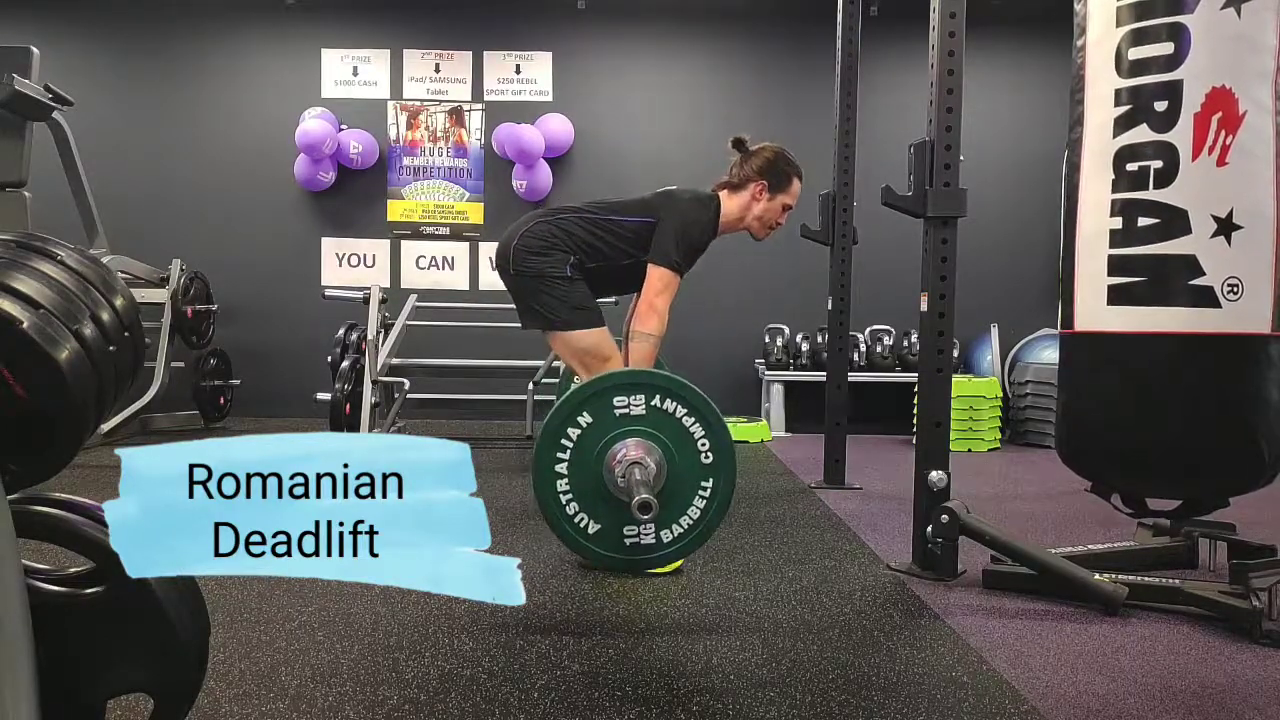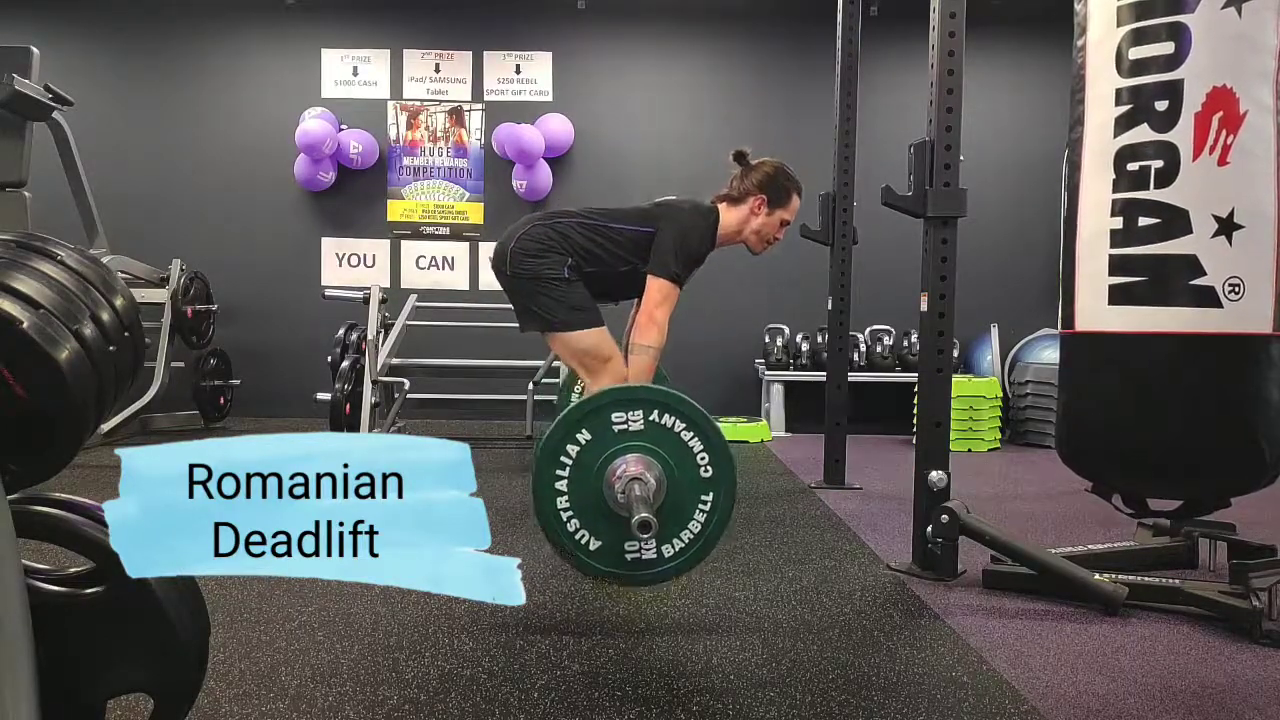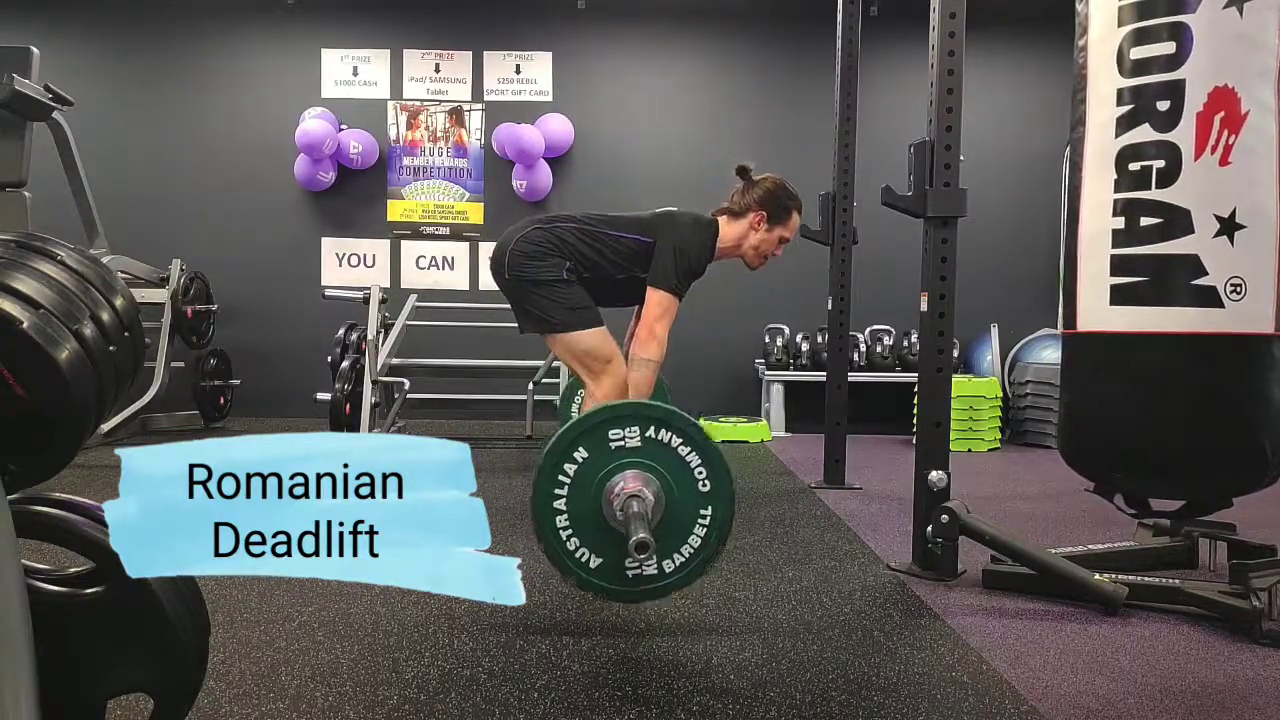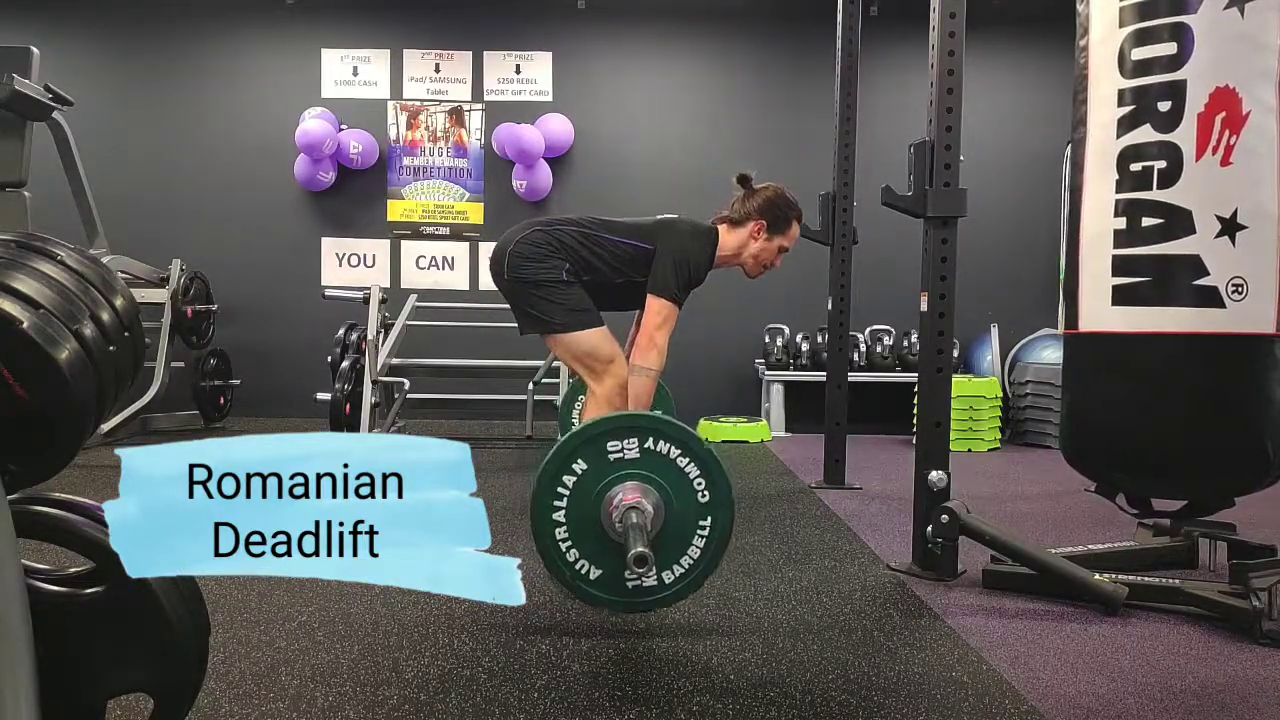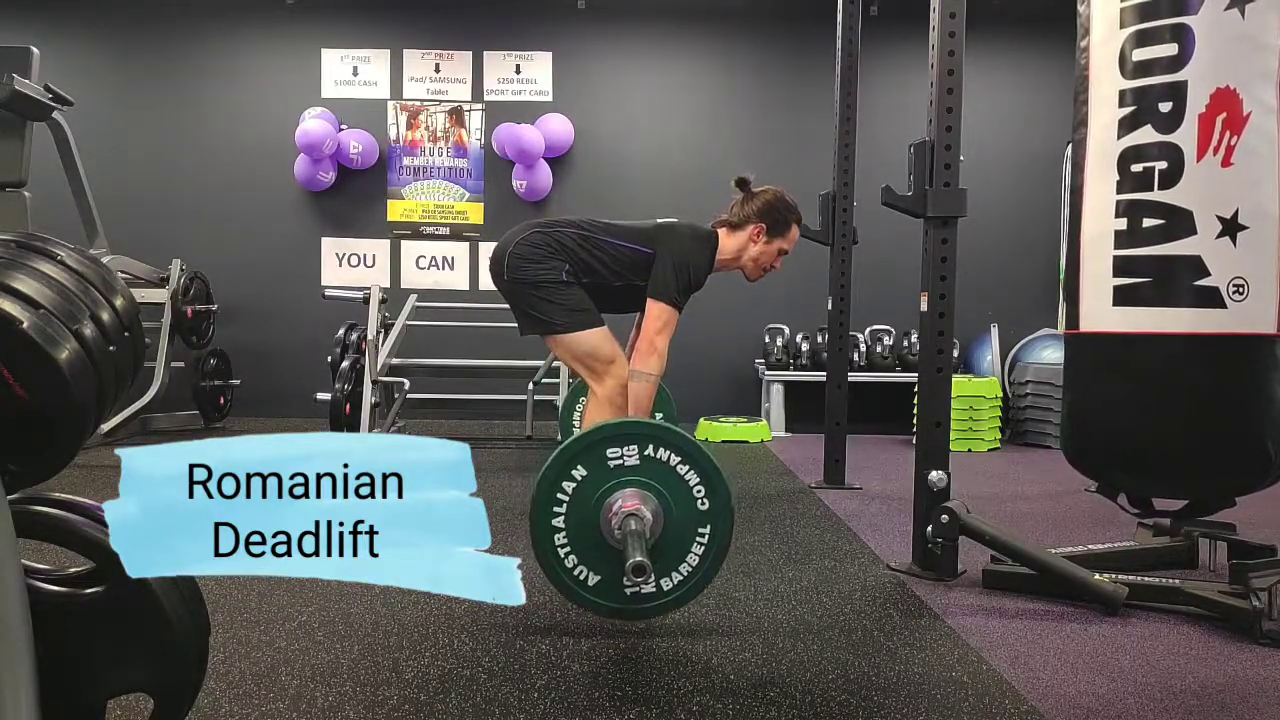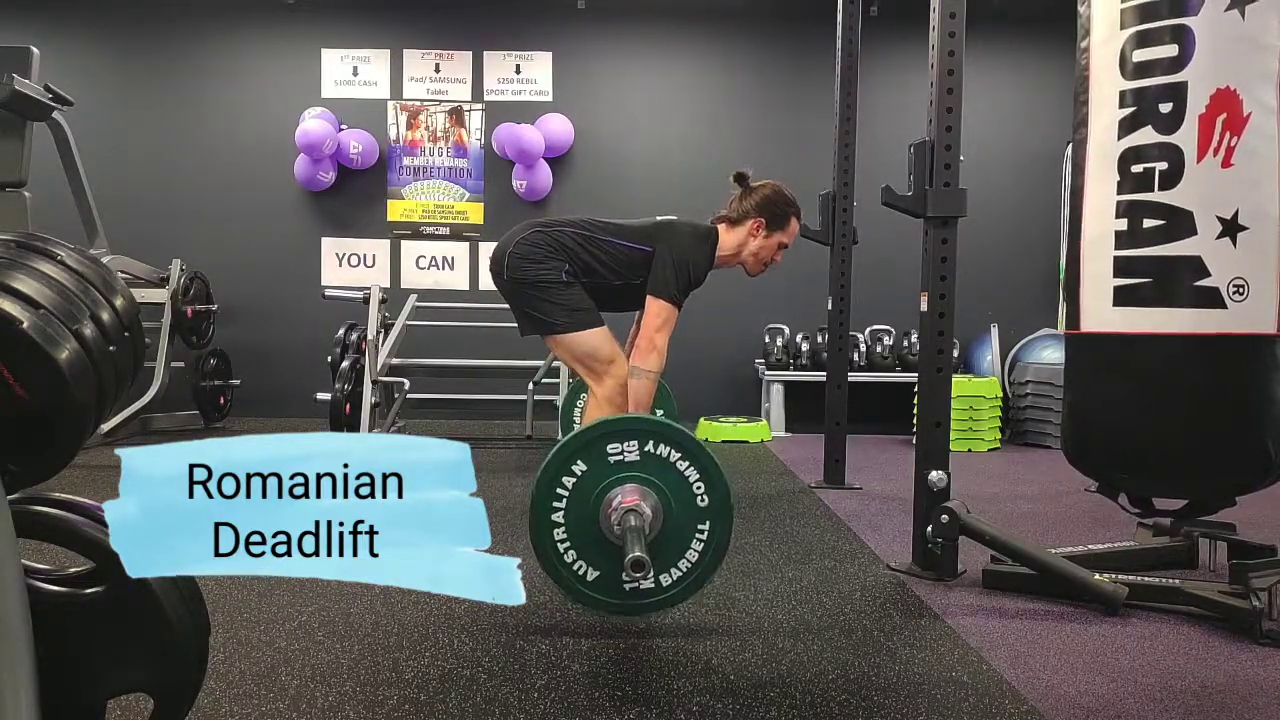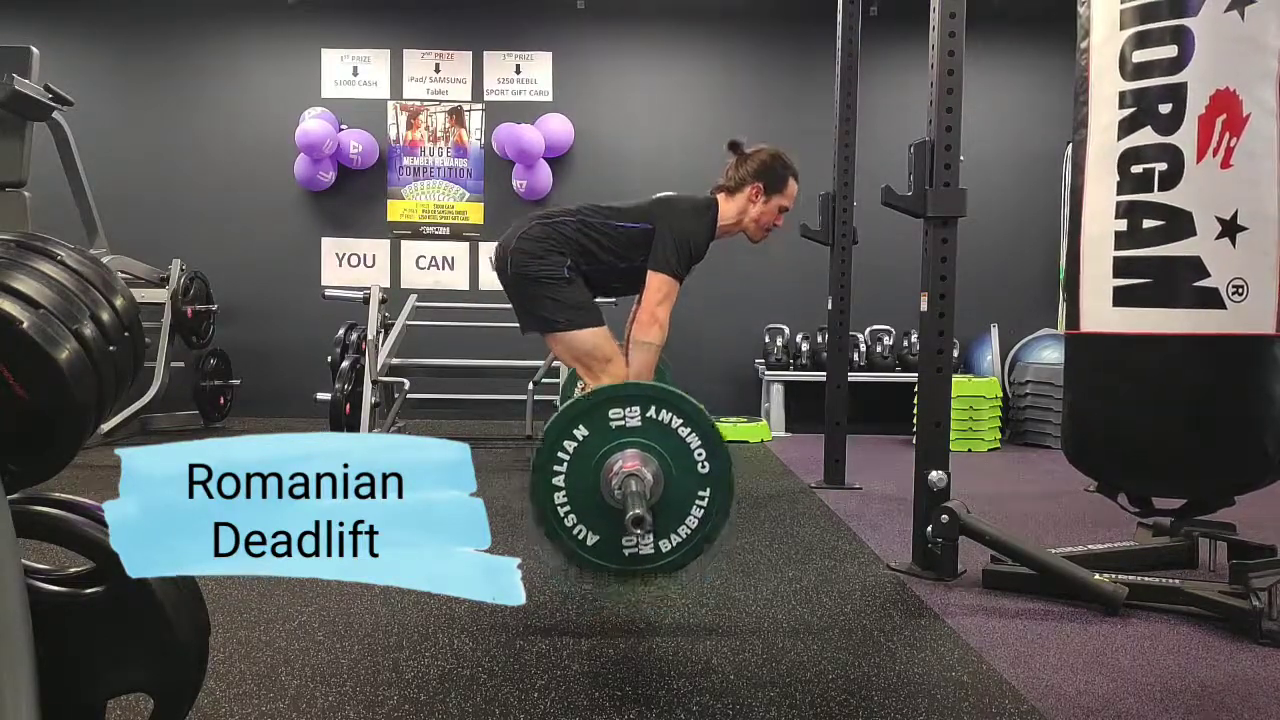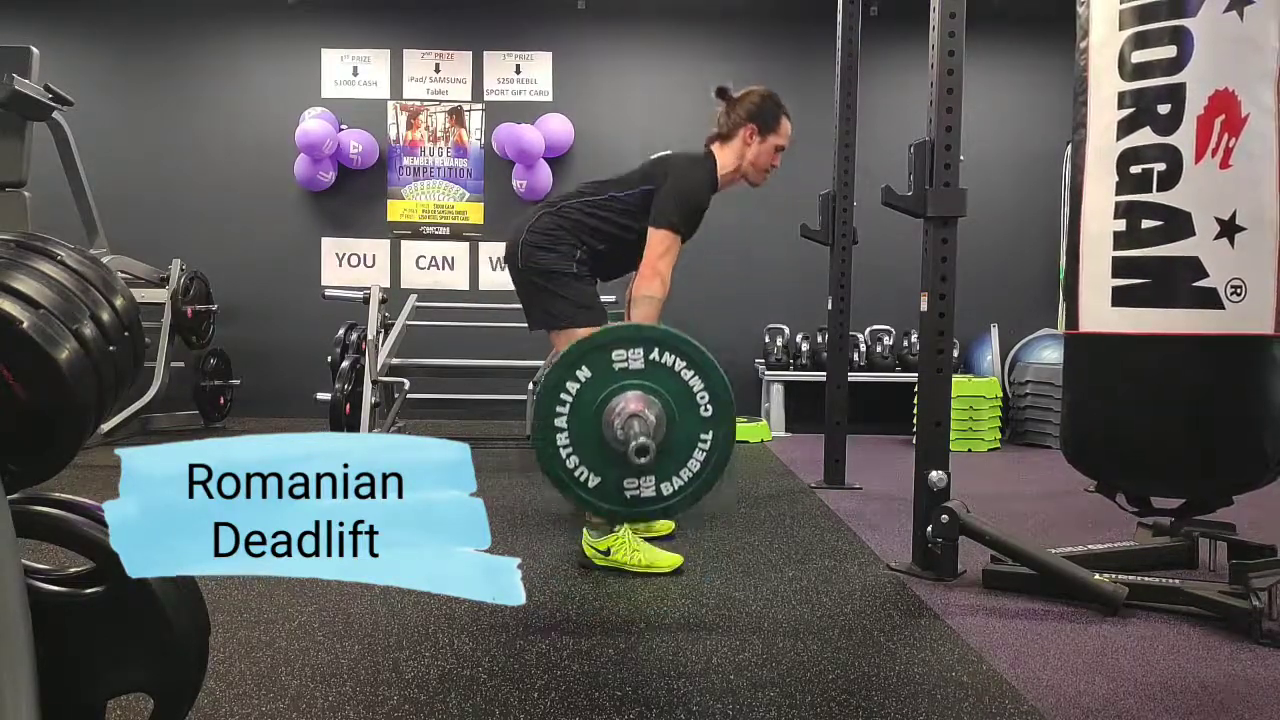
dt=0.2s
person 1, frame 1
left shoulder: (693, 213)
right shoulder: (693, 217)
left elbow: (645, 303)
right elbow: (653, 308)
left hip: (534, 251)
right hip: (538, 253)
person 1, frame 2
left shoulder: (691, 225)
right shoulder: (690, 226)
left elbow: (644, 316)
right elbow: (652, 321)
left hip: (530, 251)
right hip: (535, 253)
left knee: (607, 379)
right knee: (610, 382)
person 1, frame 3
left shoulder: (690, 236)
right shoulder: (689, 239)
left elbow: (643, 328)
right elbow: (652, 334)
left hip: (528, 254)
right hip: (533, 256)
left knee: (608, 378)
right knee: (611, 380)
person 1, frame 4
left shoulder: (690, 244)
right shoulder: (688, 247)
left elbow: (643, 334)
right elbow: (652, 342)
left hip: (527, 256)
right hip: (533, 259)
left knee: (609, 377)
right knee: (612, 379)
person 1, frame 5
left shoulder: (690, 249)
right shoulder: (688, 252)
left elbow: (643, 339)
right elbow: (651, 347)
left hip: (527, 256)
right hip: (531, 259)
left knee: (610, 379)
right knee: (613, 381)
person 1, frame 6
left shoulder: (690, 246)
right shoulder: (687, 251)
left elbow: (644, 336)
right elbow: (651, 345)
left hip: (530, 258)
right hip: (532, 260)
left knee: (610, 379)
right knee: (612, 381)
person 1, frame 7
left shoulder: (689, 217)
right shoulder: (688, 221)
left elbow: (643, 314)
right elbow: (652, 318)
left wrist: (630, 383)
left hip: (530, 255)
right hip: (533, 256)
left knee: (607, 378)
right knee: (609, 381)
person 1, frame 8
left shoulder: (692, 174)
right shoulder: (692, 178)
left elbow: (646, 269)
right elbow: (653, 275)
left hip: (551, 253)
right hip: (547, 254)
right ankle: (603, 535)
